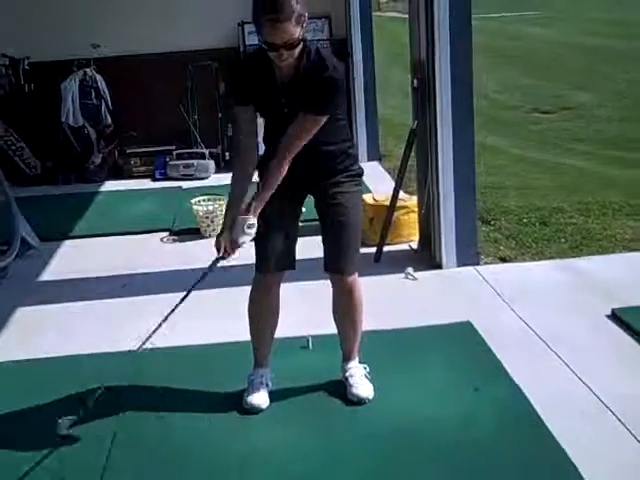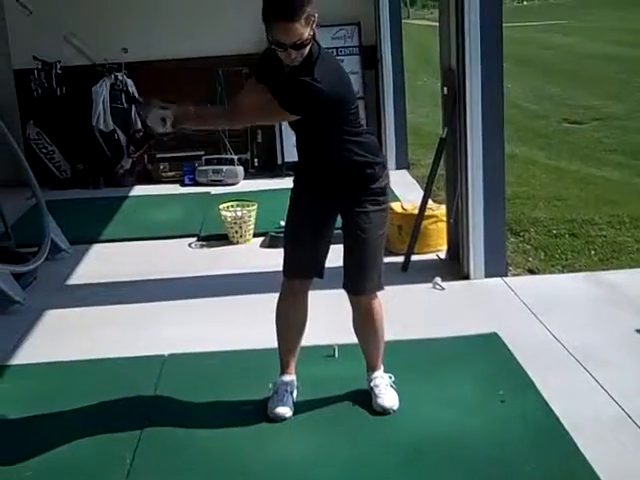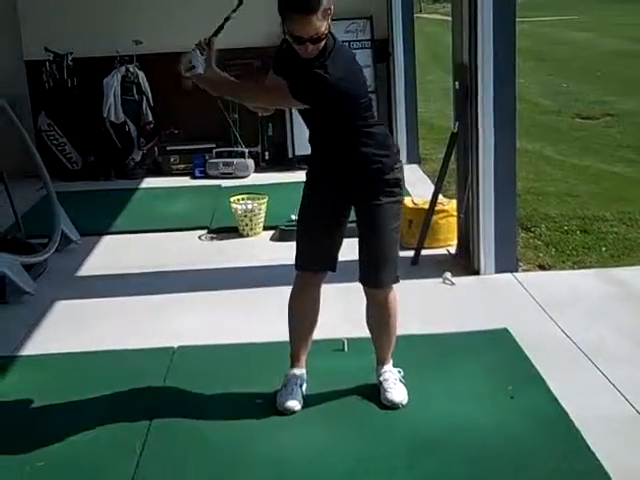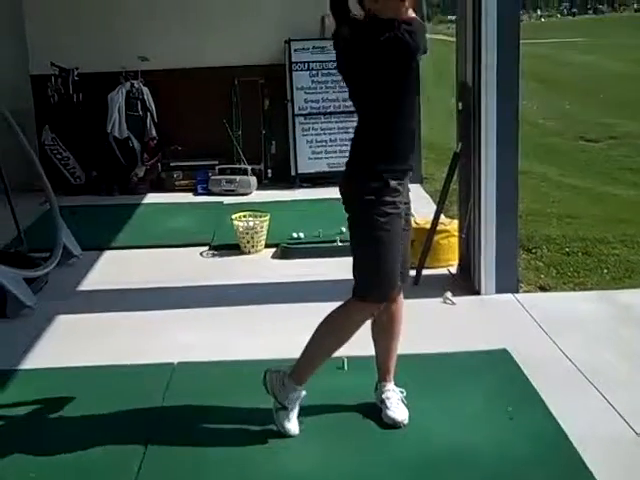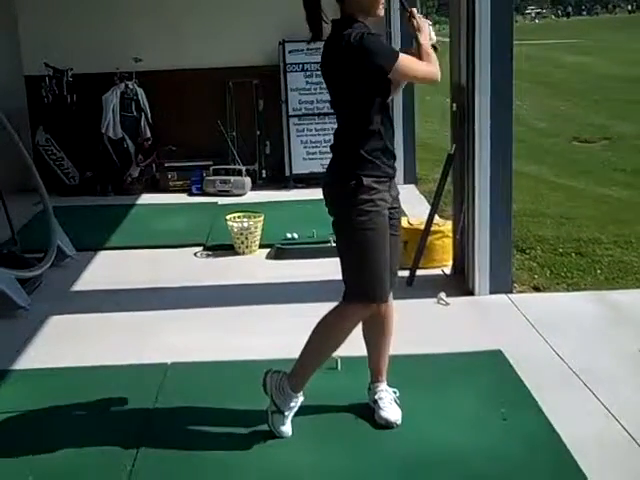
dt=1s
person 1, frame 1
left shoulder: (327, 73)
right shoulder: (248, 72)
left elbow: (288, 150)
right elbow: (246, 149)
left wrist: (253, 209)
right wrist: (232, 214)
left hip: (335, 170)
right hip: (275, 172)
left knee: (345, 275)
right knee: (268, 274)
left ankle: (352, 364)
right ankle: (261, 371)
person 1, frame 2
left shoulder: (319, 84)
right shoulder: (274, 60)
left elbow: (243, 119)
right elbow: (238, 109)
left wrist: (180, 117)
right wrist: (180, 114)
left hip: (361, 182)
right hip: (313, 177)
left knee: (362, 292)
right knee: (295, 282)
left ankle: (377, 374)
right ankle: (287, 377)
person 1, frame 3
left shoulder: (330, 75)
right shoulder: (293, 50)
left elbow: (257, 96)
right elbow: (264, 104)
left wrist: (205, 77)
right wrist: (211, 70)
left hip: (375, 174)
right hip: (326, 171)
left knee: (378, 285)
right knee: (308, 276)
left ankle: (386, 368)
right ankle: (297, 370)
person 1, frame 4
left shoulder: (350, 37)
right shoulder: (402, 41)
left hip: (388, 180)
right hip: (375, 186)
left knee: (393, 290)
right knee: (371, 298)
left ankle: (386, 385)
right ankle: (290, 381)
person 1, frame 5
left shoulder: (349, 39)
right shoulder: (359, 42)
left elbow: (385, 87)
right elbow: (431, 72)
left wrist: (415, 46)
right wrist: (423, 37)
left hip: (379, 181)
right hip: (358, 185)
left knee: (382, 293)
right knee: (363, 299)
left ankle: (379, 386)
right ankle: (288, 386)
